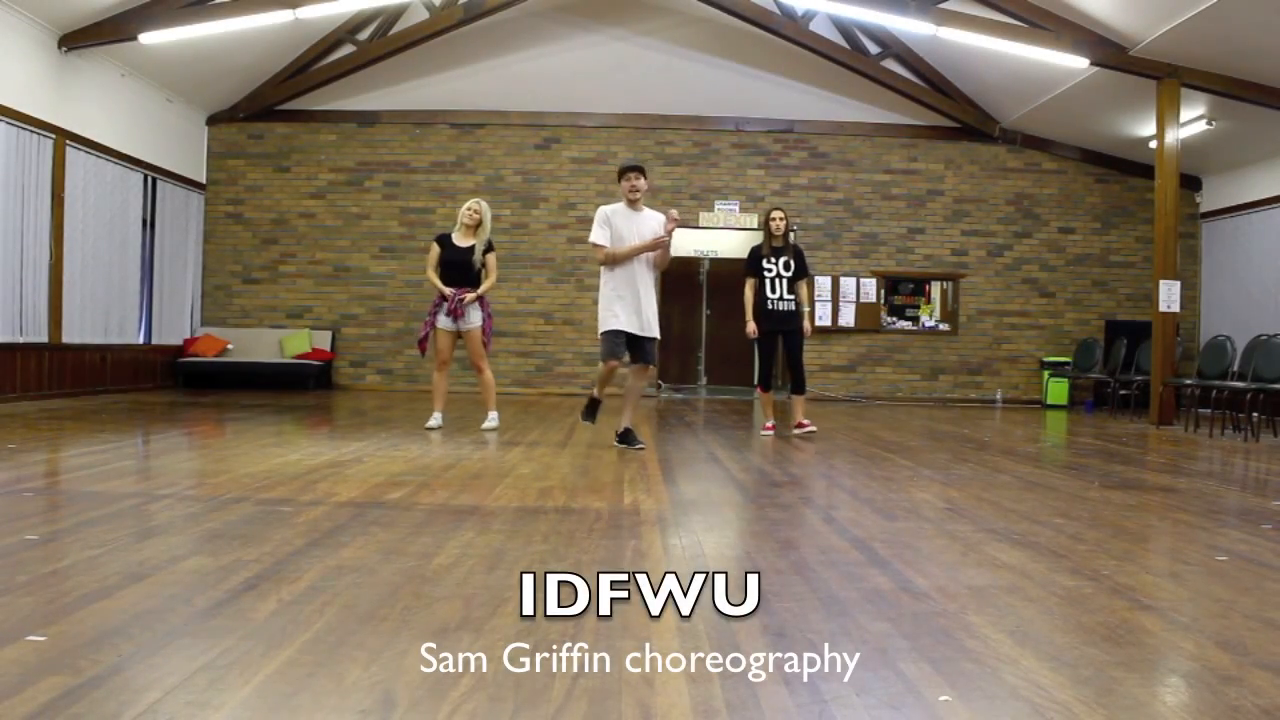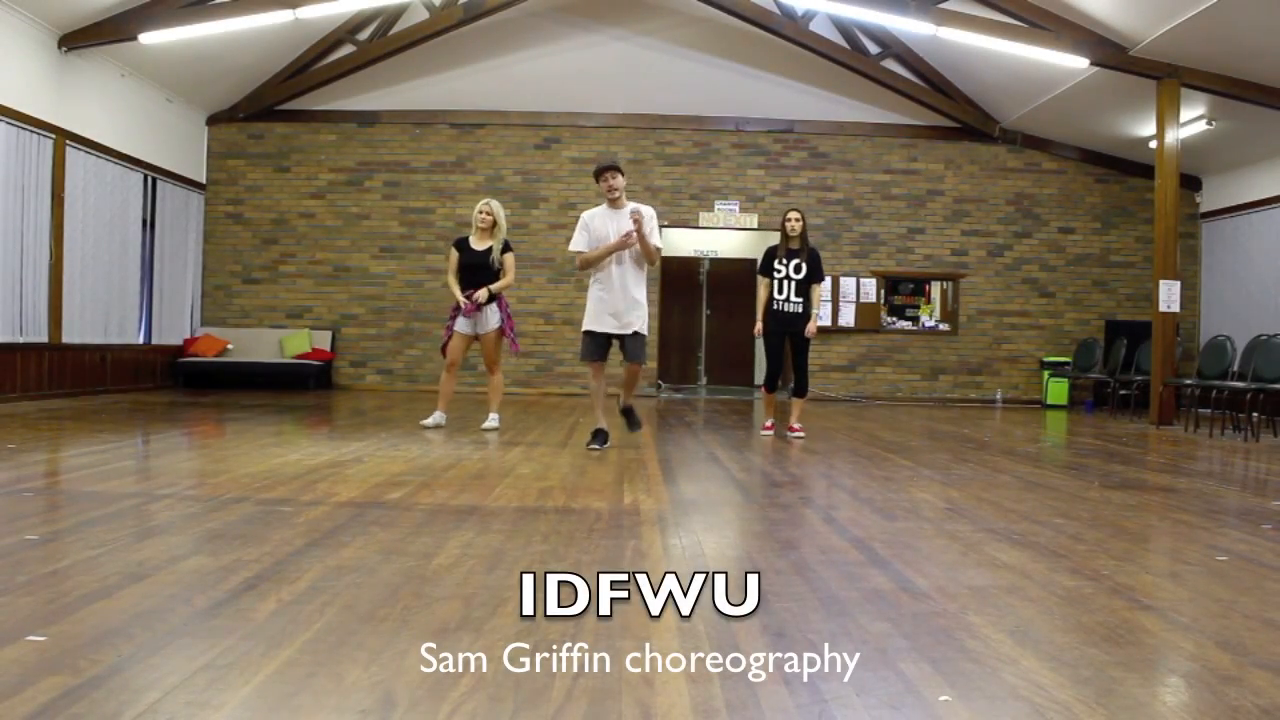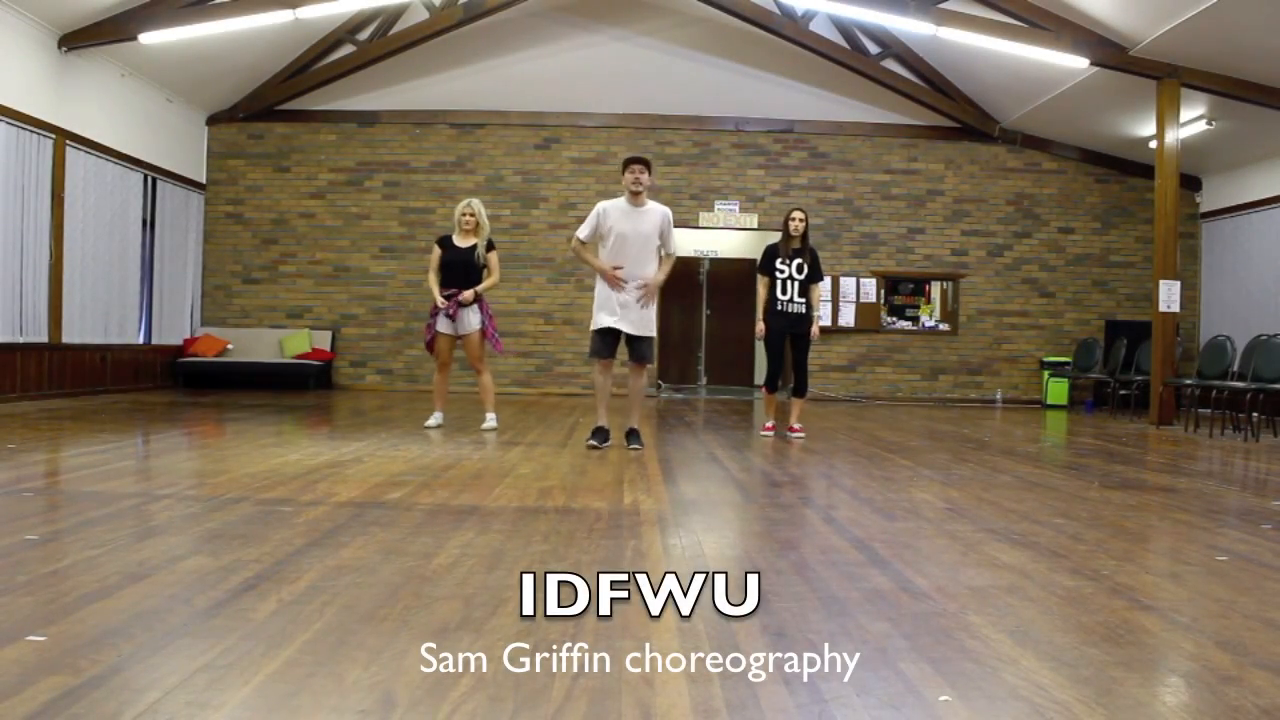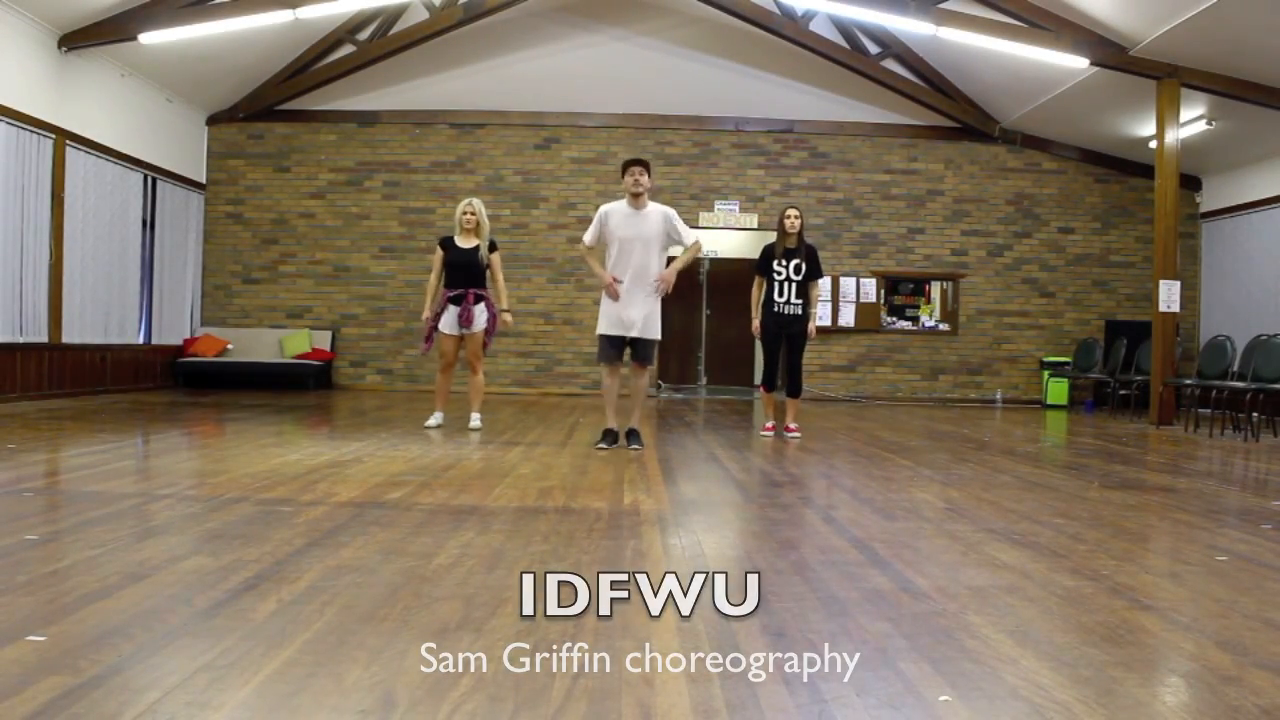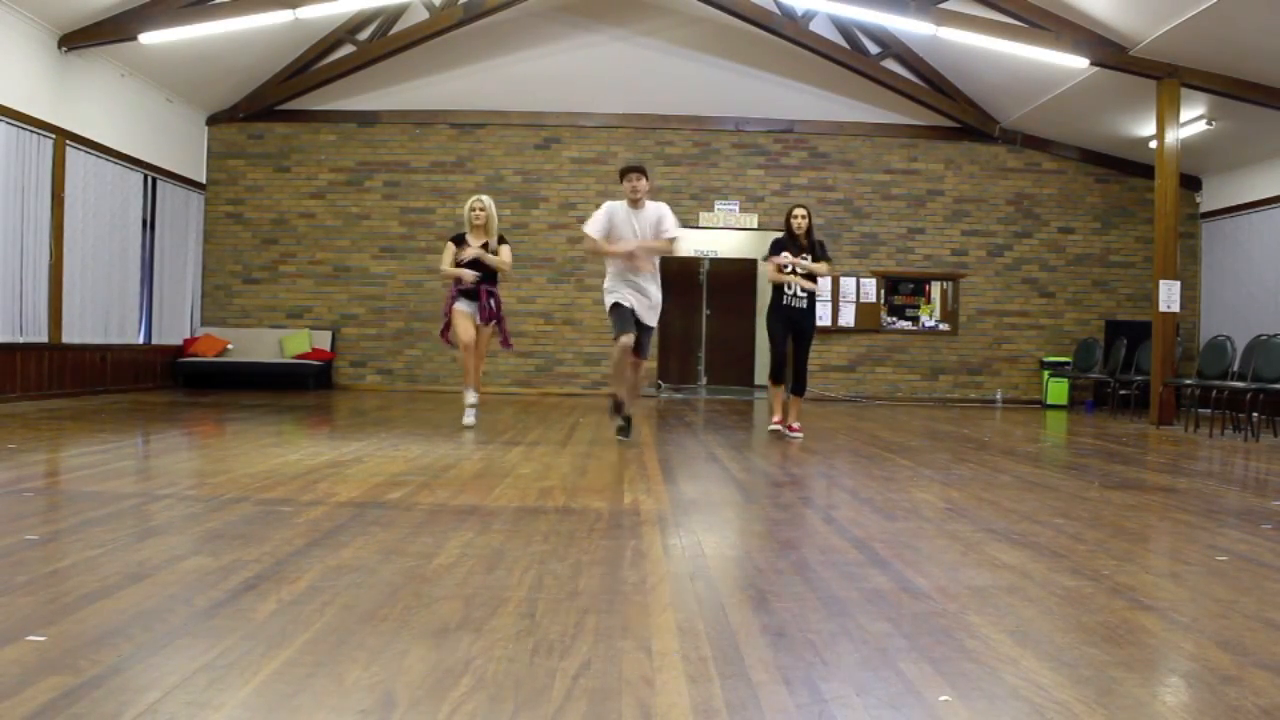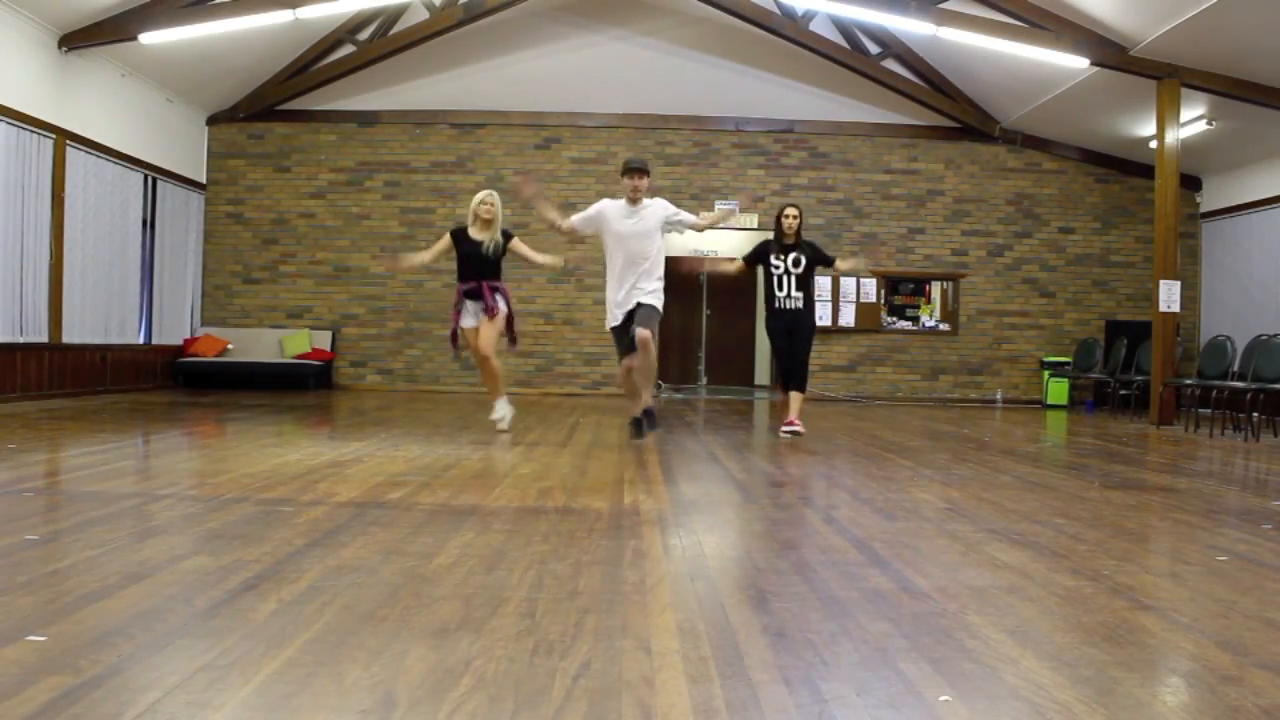
dt=0.5s
person 1, frame 1
left shoulder: (656, 218)
right shoulder: (607, 213)
left elbow: (660, 265)
right elbow: (602, 256)
left wrist: (668, 235)
right wrist: (642, 247)
left hip: (645, 305)
right hip: (615, 303)
left knee: (642, 366)
right knee: (611, 361)
left ankle: (625, 428)
right ankle: (596, 394)
person 1, frame 2
left shoulder: (646, 213)
right shoulder: (589, 218)
left elbow: (654, 259)
right elbow: (581, 262)
left wrist: (640, 231)
right wrist: (613, 246)
left hip: (633, 304)
right hip: (600, 304)
left knee: (635, 362)
right knee: (596, 364)
left ankle: (626, 403)
right ankle: (601, 428)
person 1, frame 3
left shoulder: (662, 214)
right shoulder: (605, 209)
left elbow: (669, 256)
right elbow: (577, 244)
left wrist: (658, 279)
right wrist: (601, 268)
left hip: (641, 303)
right hip: (609, 301)
left knee: (639, 365)
right knee: (603, 362)
left ankle: (633, 428)
right ankle: (601, 427)
person 1, frame 4
left shoulder: (665, 215)
right shoulder: (607, 212)
left elbow: (694, 245)
right elbow: (586, 248)
left wrist: (673, 269)
right wrist: (603, 275)
left hip: (647, 306)
right hip: (615, 305)
left knee: (641, 366)
right knee: (611, 365)
left ankle: (633, 428)
right ankle: (610, 429)
person 1, frame 5
left shoulder: (660, 210)
right shoulder: (610, 210)
left elbow: (667, 247)
right elbow: (590, 245)
left wrist: (635, 245)
right wrist: (629, 252)
left hip: (648, 295)
right hip: (619, 290)
left knee: (638, 359)
right knee: (625, 343)
left ankle: (626, 413)
right ankle: (617, 396)
person 1, frame 6
left shoulder: (661, 208)
right shoulder: (605, 210)
left elbow: (699, 224)
right elbow: (564, 227)
left wrist: (730, 212)
right wrist: (538, 203)
left hip: (649, 292)
right hip: (619, 296)
left knee: (644, 338)
right knee: (628, 362)
left ankle: (647, 404)
right ankle: (637, 410)
person 2, frame 1
left shoulder: (485, 244)
right shoulder: (443, 240)
left elbow: (492, 277)
right elbow: (430, 270)
left wrist: (477, 293)
right wrist: (442, 287)
left hip: (472, 306)
right hip: (445, 305)
left knee: (480, 363)
right knee: (441, 362)
left ankle: (492, 414)
right ankle: (437, 414)
person 2, frame 2
left shoulder: (502, 246)
right shoulder: (460, 244)
left elbow: (510, 278)
right elbow: (451, 275)
left wrist: (489, 289)
right wrist: (459, 296)
left hip: (491, 309)
right hip: (464, 309)
left knee: (492, 365)
right knee: (451, 363)
left ankle: (493, 416)
right ankle: (440, 414)
person 2, frame 3
left shoulder: (485, 244)
right shoulder: (443, 242)
left elbow: (494, 277)
right elbow: (432, 273)
left wrist: (475, 291)
right wrist: (437, 295)
left hip: (472, 309)
right hip: (445, 308)
left knee: (479, 365)
right knee: (442, 364)
left ankle: (490, 415)
right ankle: (438, 413)
person 2, frame 4
left shoulder: (488, 245)
right shoulder: (446, 243)
left elbow: (498, 278)
right elbow: (435, 276)
left wrist: (505, 308)
right wrist: (427, 306)
left hip: (477, 307)
right hip: (450, 306)
left knee: (475, 365)
right knee: (446, 364)
left ankle: (475, 415)
right ankle: (438, 413)
person 2, frame 5
left shoulder: (498, 241)
right shoulder: (457, 240)
left elbow: (505, 266)
right elbow: (444, 268)
left wrist: (480, 253)
right wrist: (461, 271)
left hip: (486, 302)
right hip: (462, 299)
left knee: (478, 359)
right knee: (467, 341)
left ankle: (470, 410)
right ankle: (469, 389)
person 2, frame 6
left shoulder: (502, 236)
right shoulder: (458, 234)
left elbow: (533, 256)
right elbow: (430, 255)
left wrist: (558, 261)
right wrist: (406, 262)
left hip: (493, 299)
right hip: (468, 301)
left knee: (486, 351)
right knee: (482, 361)
left ankle: (500, 400)
right ankle: (501, 402)
person 3, frame 1
left shoulder: (795, 251)
right shoulder: (757, 252)
left elbow: (801, 285)
right elbow: (749, 287)
left wrist: (806, 317)
right wrist: (749, 319)
left hip: (791, 319)
right hip: (765, 319)
left knee: (796, 367)
right knee: (766, 369)
left ankle: (799, 420)
right ankle: (769, 420)
person 3, frame 2
left shoulder: (811, 254)
right shoulder: (772, 253)
left elbow: (816, 288)
right elbow: (764, 287)
left wrist: (813, 318)
right wrist: (759, 319)
left hip: (800, 320)
right hip: (774, 319)
left knee: (800, 370)
right knee: (773, 369)
left ankle: (794, 422)
right ankle: (769, 419)
person 3, frame 3
left shoulder: (810, 254)
right shoulder: (772, 251)
left elbow: (814, 289)
right elbow: (762, 286)
left wrist: (815, 320)
right wrist: (759, 319)
left hip: (801, 321)
right hip: (775, 319)
left knee: (800, 370)
right knee: (774, 369)
left ankle: (794, 422)
right ankle: (769, 420)
person 3, frame 4
left shoulder: (809, 251)
right shoulder: (770, 251)
left elbow: (813, 287)
right elbow: (758, 284)
left wrist: (813, 318)
right wrist: (755, 317)
left hip: (798, 320)
right hip: (772, 319)
left knee: (794, 369)
right knee: (770, 368)
left ankle: (790, 422)
right ankle: (769, 421)
person 3, frame 5
left shoulder: (817, 246)
right shoulder: (779, 244)
left elbow: (823, 270)
right elbow: (772, 276)
left wrist: (791, 260)
right wrist: (801, 281)
left hip: (805, 314)
right hip: (779, 312)
left knee: (800, 366)
right knee: (778, 358)
left ankle: (793, 421)
right ankle: (777, 417)
person 3, frame 6
left shoulder: (808, 248)
right shoulder: (766, 247)
left elbow: (838, 265)
right elbow: (736, 266)
left wrist: (856, 265)
right wrist: (712, 266)
left hip: (803, 317)
right hip: (776, 317)
left knee: (799, 365)
right knee: (783, 366)
left ankle: (793, 419)
right ankle: (791, 414)
